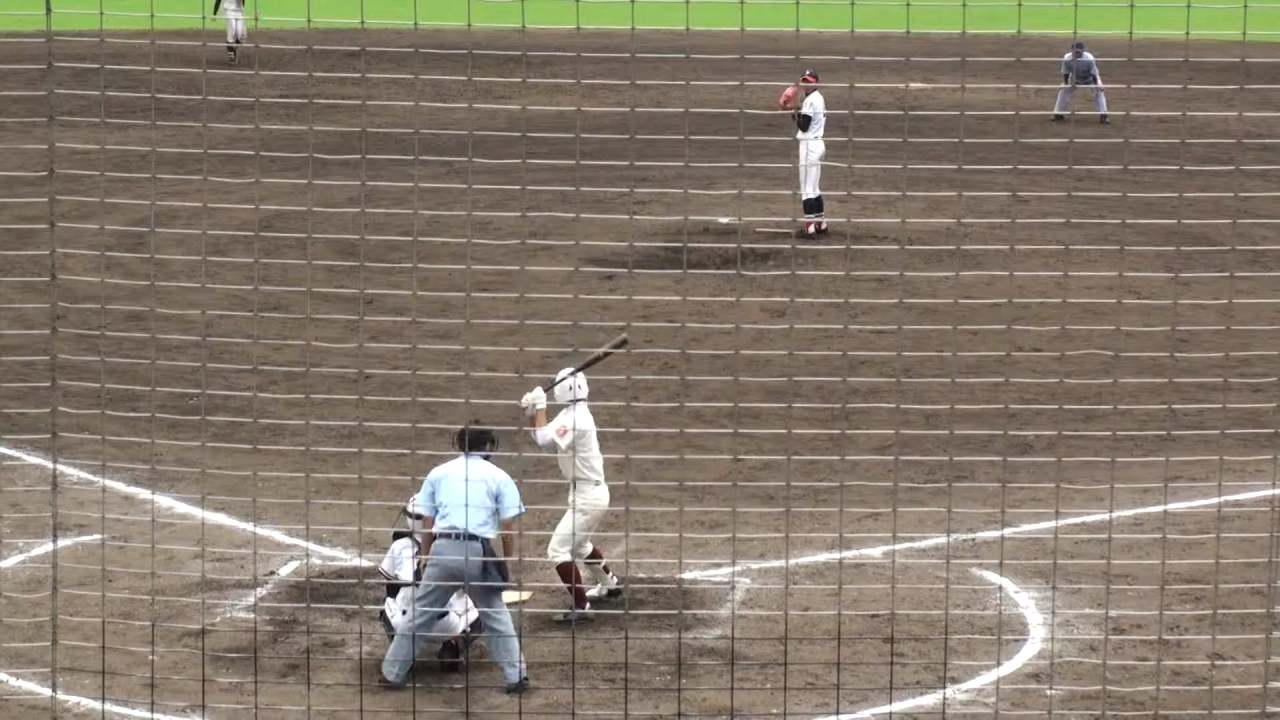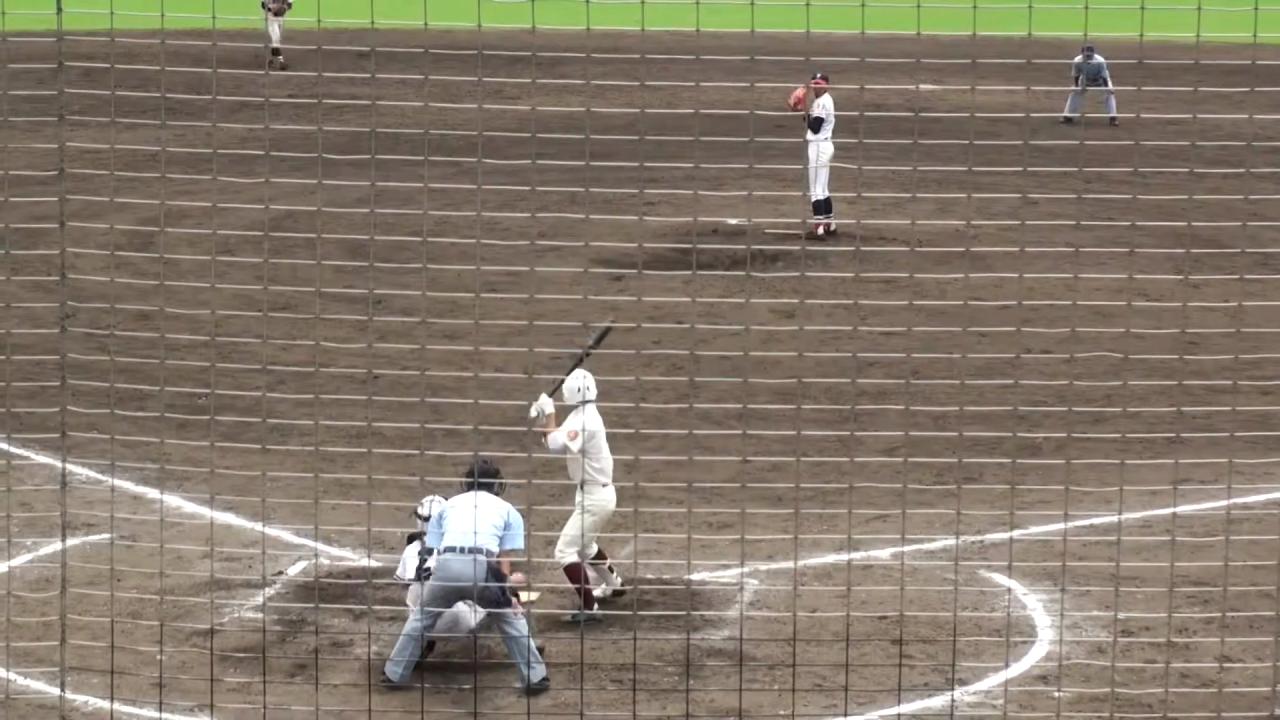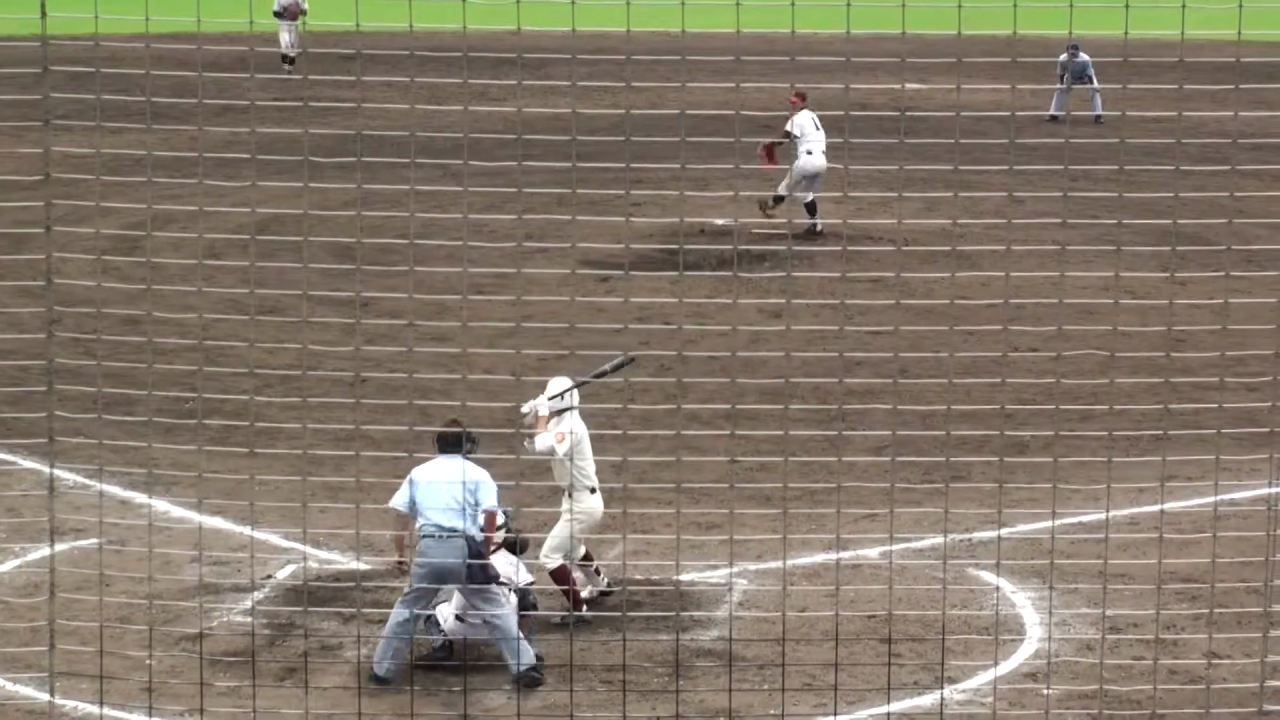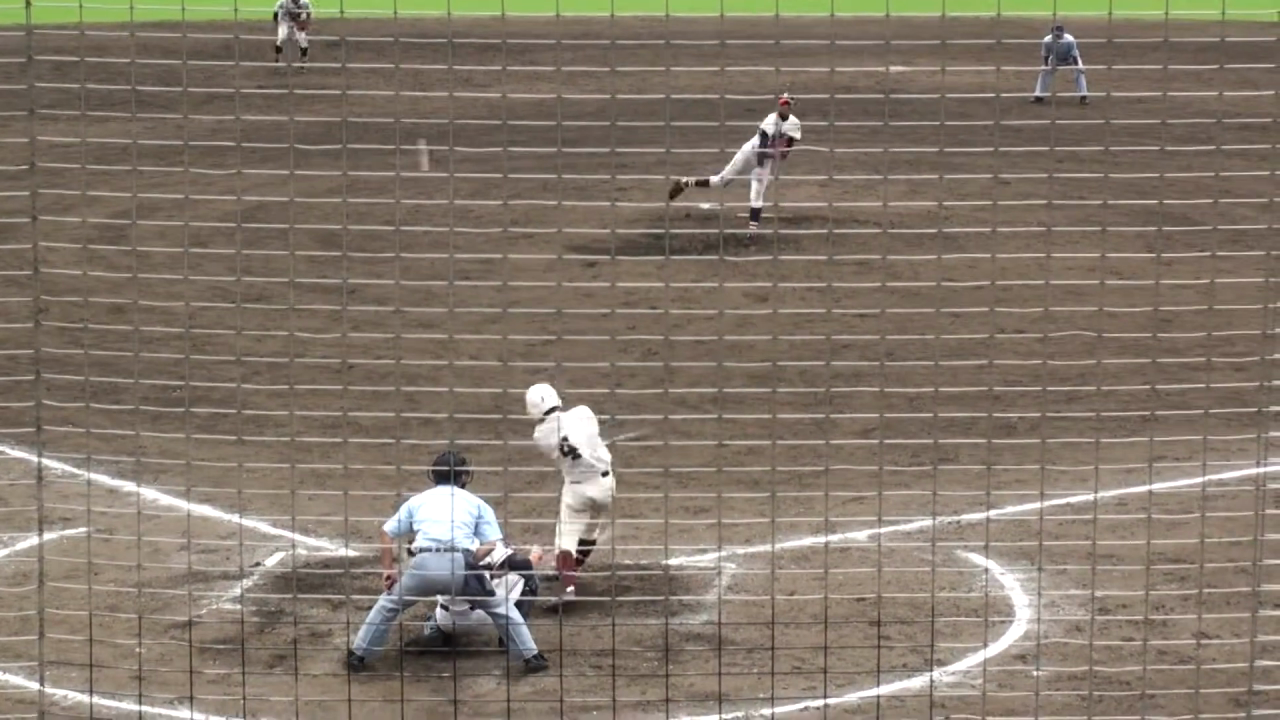
dt=1s
person 1, frame 1
left shoulder: (438, 473)
right shoulder: (499, 477)
left elbow: (428, 521)
right elbow: (507, 526)
left wrist: (426, 553)
right wrist: (508, 560)
left hip: (443, 549)
right hip: (478, 552)
left knee: (420, 614)
right knee: (496, 616)
left ankle: (392, 673)
right ankle: (515, 676)
person 1, frame 2
left shoulder: (447, 505)
right shoulder: (508, 510)
left elbow: (434, 551)
right elbow: (504, 557)
right wrist: (506, 591)
left hip: (447, 565)
right hip: (483, 566)
left knee: (421, 618)
right knee: (512, 618)
left ankle: (394, 675)
right ankle: (535, 678)
person 1, frame 3
left shoulder: (419, 472)
right shoulder: (477, 473)
left elbow: (402, 514)
right elbow: (491, 513)
left wrist: (400, 553)
right wrist: (485, 547)
left hip: (428, 549)
right hip: (463, 550)
left knee: (406, 609)
right knee: (494, 610)
left ankle: (381, 670)
right ankle: (524, 667)
person 1, frame 4
left shoulder: (417, 500)
right shoulder: (476, 503)
left elbow: (386, 533)
right elbow: (490, 545)
left wrist: (388, 569)
left hip: (424, 564)
right hip: (460, 564)
left knee: (389, 603)
right knee: (500, 605)
left ankle: (358, 655)
right ankle: (531, 657)
person 2, frame 1
left shoulder: (575, 417)
right shoulder: (573, 413)
left elbow: (544, 439)
right elbow: (542, 435)
left wrist: (540, 406)
right wrist: (532, 410)
left hip: (587, 495)
right hip: (589, 491)
left knee: (558, 549)
right knee: (578, 544)
left ankle: (581, 608)
right ankle: (609, 584)
person 2, frame 2
left shoulder: (585, 419)
right shoulder: (583, 415)
left elbow: (556, 445)
right elbow: (556, 440)
left wrist: (549, 413)
right wrist: (543, 418)
left hip: (594, 496)
right hip: (596, 493)
left knee: (565, 551)
right knee: (584, 545)
left ankle: (589, 608)
right ankle: (613, 585)
person 2, frame 3
left shoulder: (571, 425)
right shoulder: (560, 421)
left elbow: (543, 446)
right elbow: (534, 444)
left wrist: (542, 414)
right wrist: (533, 420)
left hip: (582, 503)
right hip: (576, 499)
left knee: (550, 556)
right knee: (571, 547)
left ankle: (578, 610)
right ankle: (601, 585)
person 2, frame 4
left shoulder: (541, 435)
right shoulder: (583, 413)
left hip: (577, 489)
right hip: (605, 482)
left knee: (566, 544)
right knee: (591, 529)
left ankle: (567, 588)
right ankle: (570, 573)
